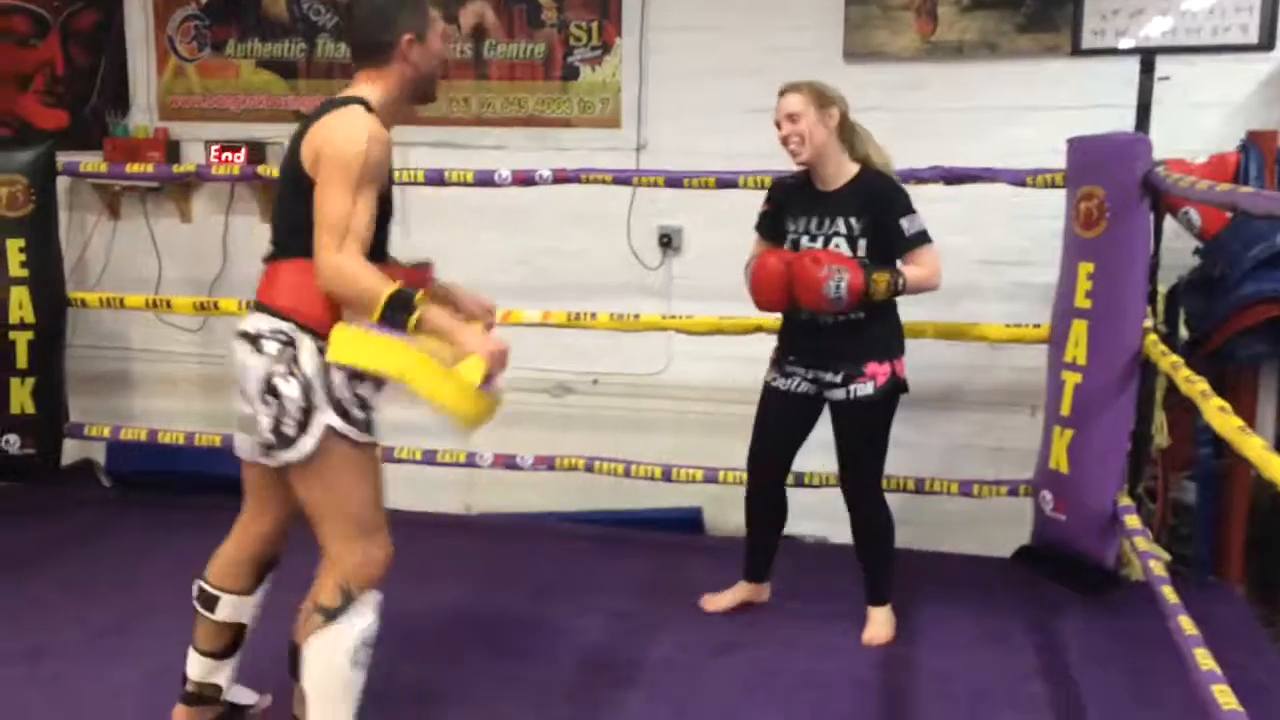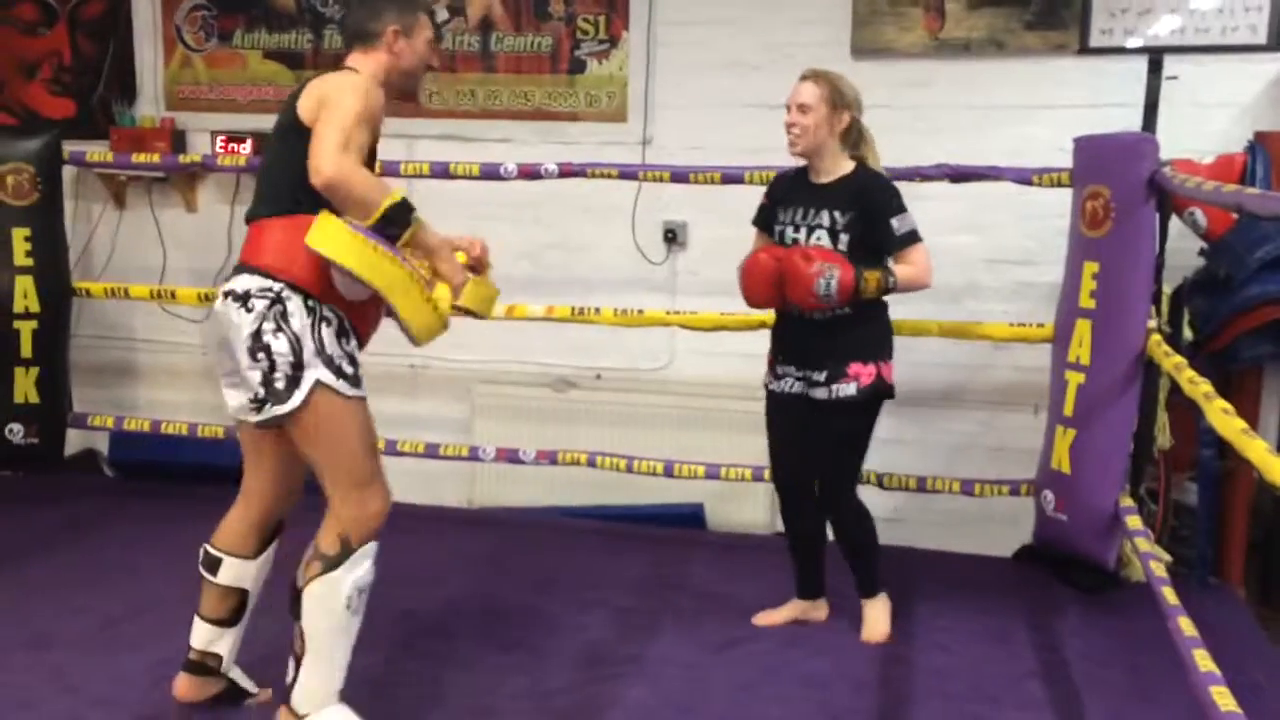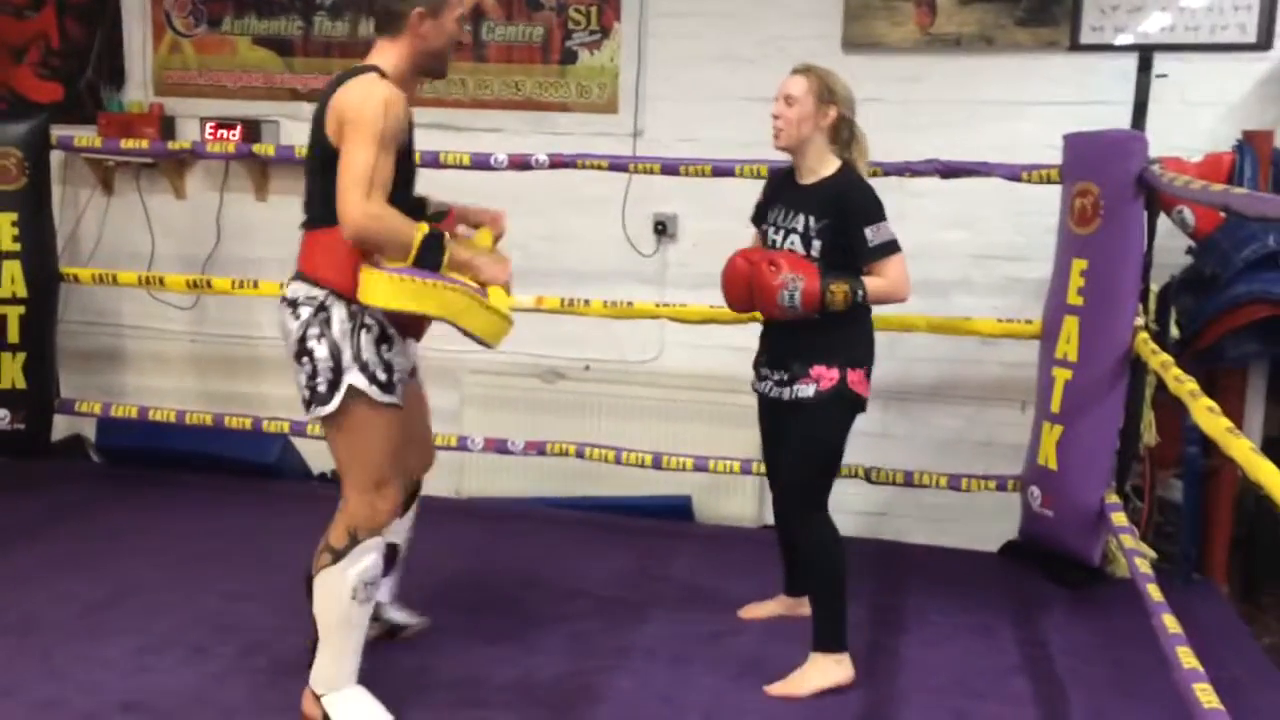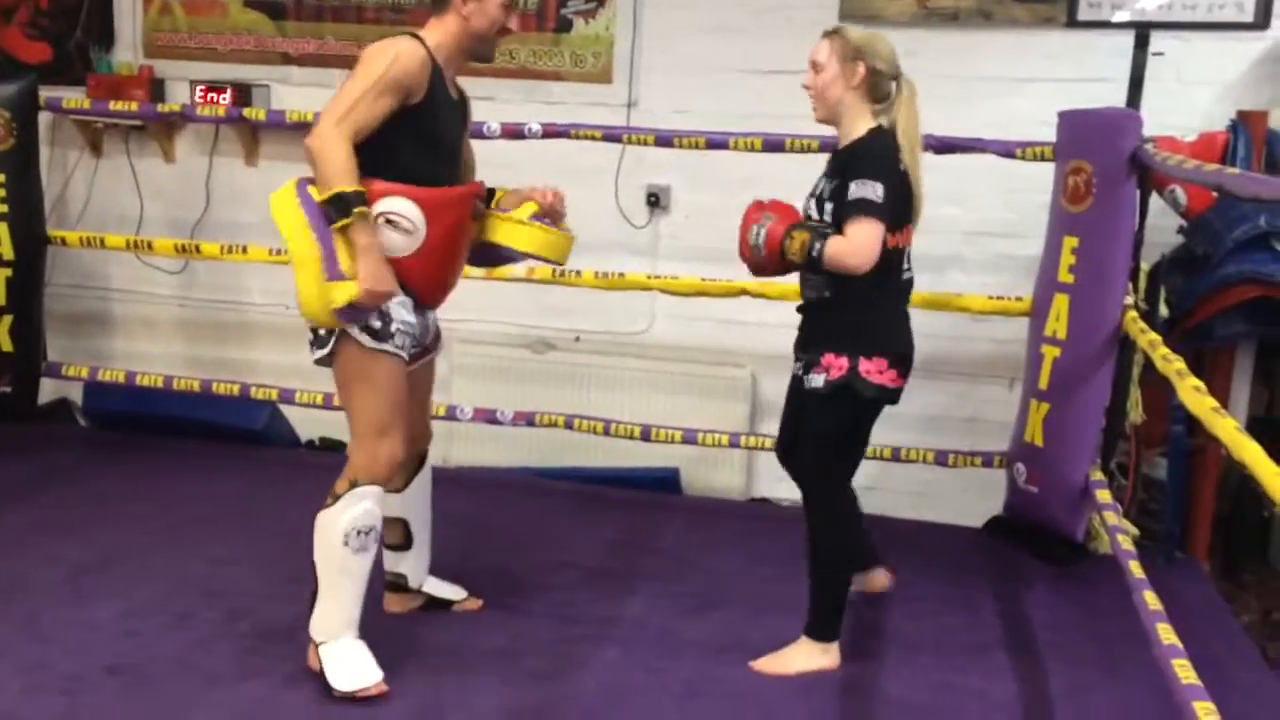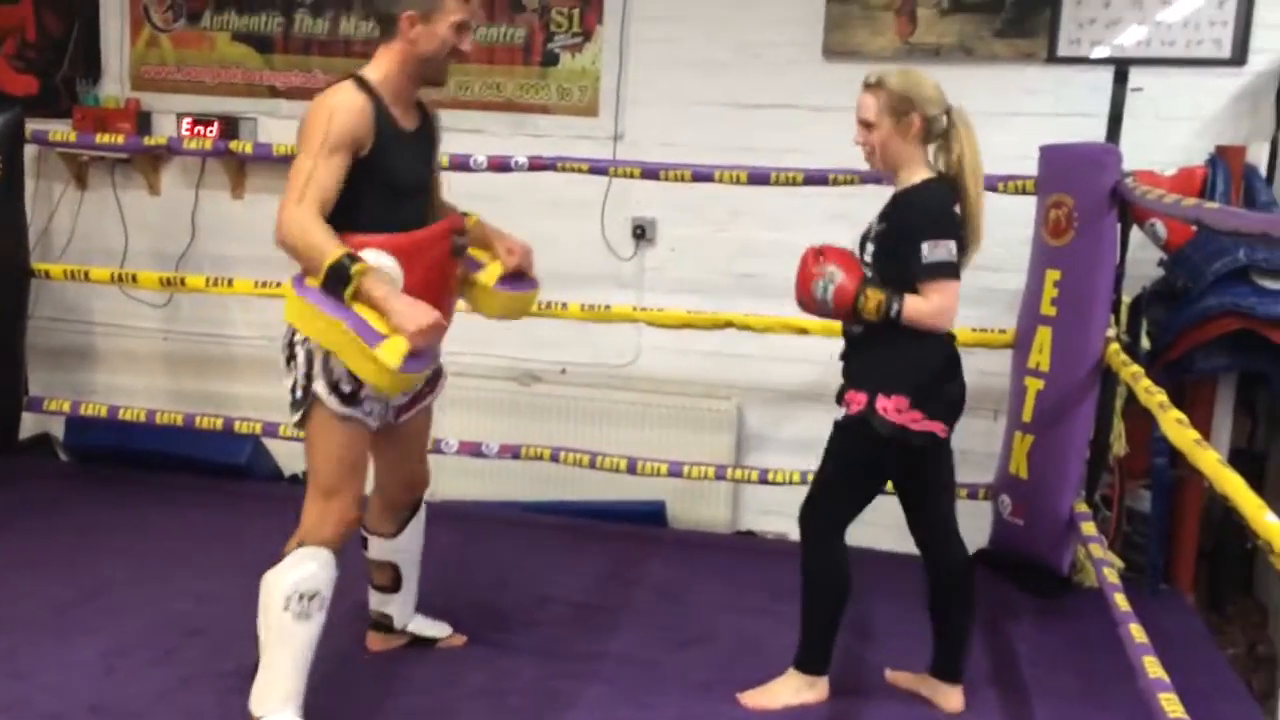
dt=0.4s
person 1, frame 1
left shoulder: (348, 126)
right shoulder: (357, 131)
right elbow: (339, 270)
left wrist: (443, 295)
right wrist: (453, 331)
left hip: (282, 352)
right hip: (300, 359)
left knee: (261, 531)
right knee: (357, 558)
person 1, frame 2
left shoulder: (335, 106)
right shoulder: (351, 88)
left elbow: (357, 238)
right elbow: (331, 172)
left wrist: (441, 255)
right wrist: (427, 241)
left hip: (271, 315)
right hip: (287, 315)
left knee: (267, 498)
right knee: (361, 506)
person 1, frame 3
left shoulder: (372, 94)
right shoulder: (375, 97)
right elbow: (360, 217)
left wrist: (453, 215)
right wrist: (466, 259)
left hip: (364, 317)
right hip: (343, 317)
left knee: (410, 458)
right knee: (373, 500)
left ankle: (368, 604)
person 1, frame 4
left shoulder: (453, 93)
right shoulder: (400, 58)
left elbow: (459, 197)
right elbow: (325, 139)
left wrist: (524, 199)
right wrist: (365, 247)
left hip: (408, 287)
right hip: (365, 283)
left knee: (412, 440)
right knee: (377, 453)
left ankle: (406, 580)
right ankle: (332, 636)
person 1, frame 5
left shoulder: (422, 119)
right shoulder: (346, 109)
right elbow: (296, 224)
left wrist: (492, 239)
right wrist: (385, 300)
left hip: (399, 335)
left knee: (406, 483)
right knee: (331, 515)
left ankle: (391, 617)
person 2, frame 1
left shoulder: (879, 192)
right shoulder: (786, 194)
left elbow: (929, 273)
right elbow: (760, 260)
left wrist: (866, 284)
right wrist: (766, 280)
left hip: (865, 363)
right hip: (798, 357)
left knee: (860, 486)
right knee: (763, 468)
left ankle: (880, 603)
right ankle: (754, 581)
person 2, frame 2
left shoulder: (870, 190)
right shoulder: (784, 189)
left elbow: (919, 272)
right elbow: (759, 256)
left wrist: (855, 282)
right wrist: (759, 277)
left hip: (854, 362)
right hip: (791, 359)
left knee: (834, 487)
right knee: (791, 481)
left ankle: (873, 594)
right ankle: (810, 598)
person 2, frame 3
left shoulder: (850, 194)
right shoulder: (778, 185)
left elbow: (896, 285)
left wrist: (823, 292)
right wrist: (745, 278)
left hip: (831, 367)
right hip: (779, 358)
left knee: (804, 497)
right knee: (783, 484)
left ankle: (832, 656)
right ankle: (796, 593)
person 2, frame 4
left shoulder: (874, 154)
right shoulder: (850, 153)
left elbow: (860, 254)
left wrist: (786, 241)
right wrist: (790, 246)
left hip: (860, 351)
right hip: (832, 342)
left knee: (824, 481)
right knee: (796, 451)
left ankle: (821, 642)
right ankle: (866, 565)
person 2, frame 5
left shoulder: (927, 205)
right shoulder: (919, 199)
left elbow: (939, 311)
left wrist: (855, 297)
right wrist: (849, 290)
left hip: (894, 393)
right hip: (921, 391)
left knee: (822, 521)
right knee: (936, 529)
